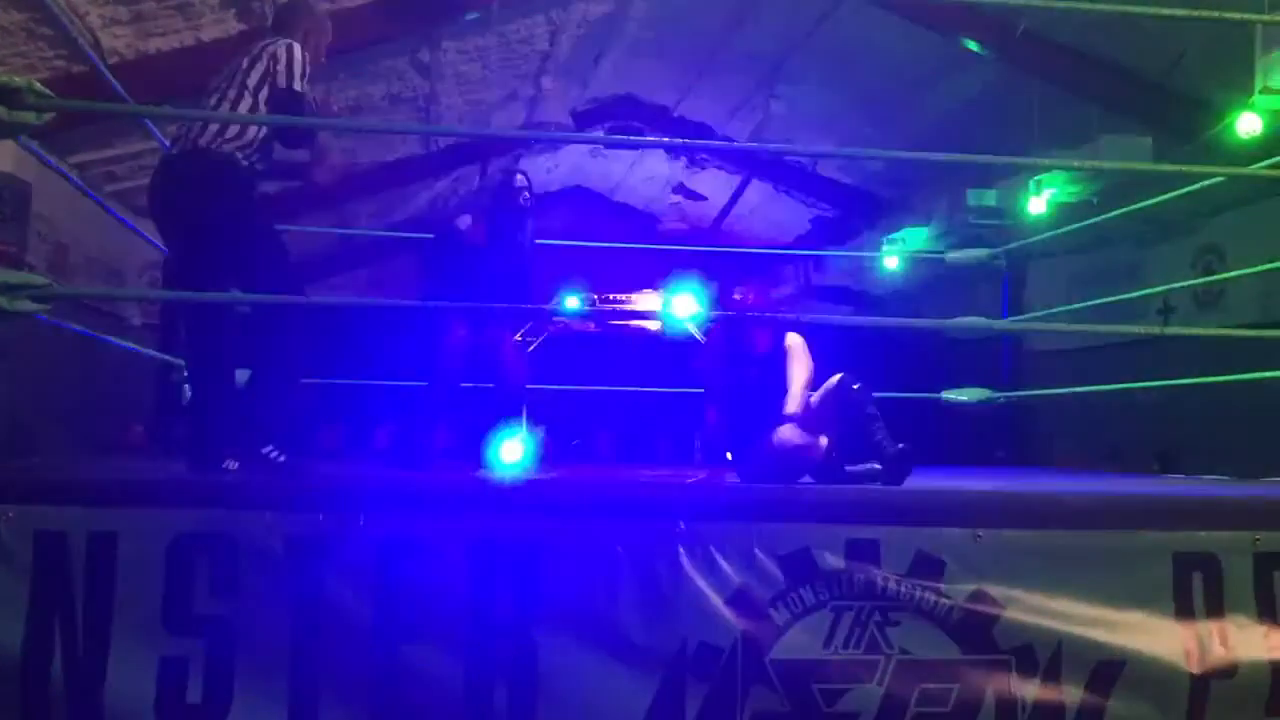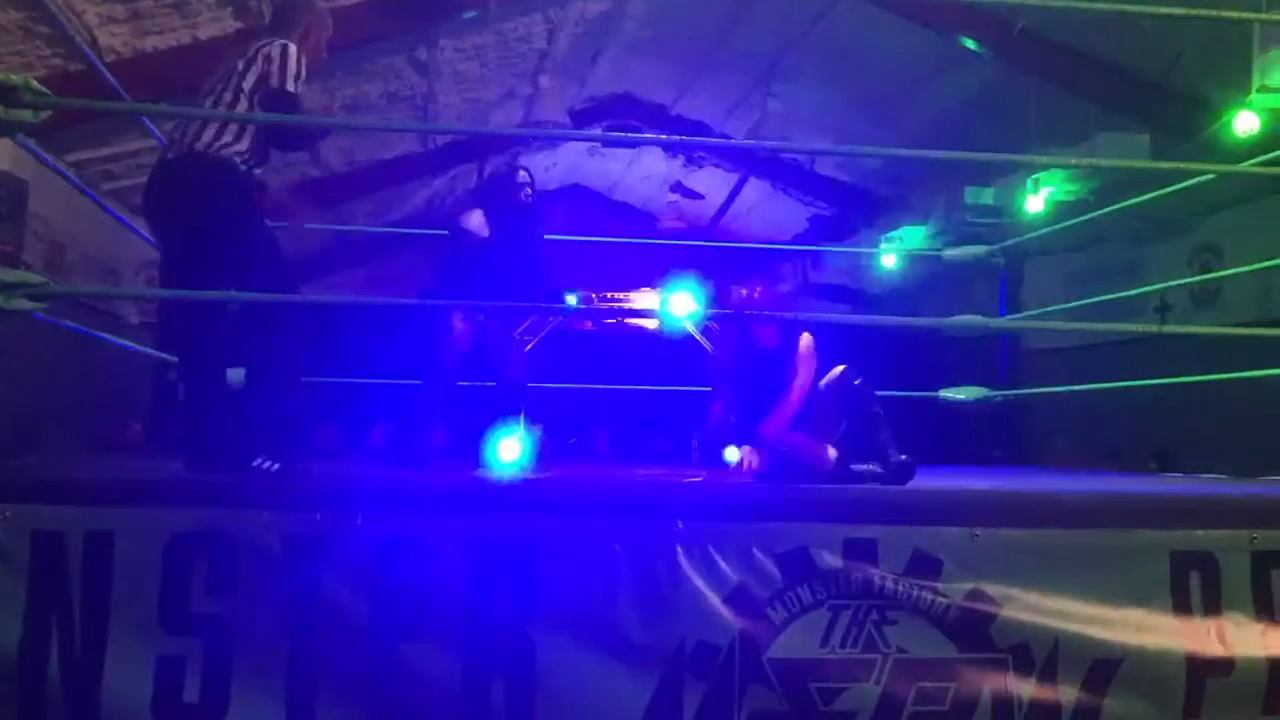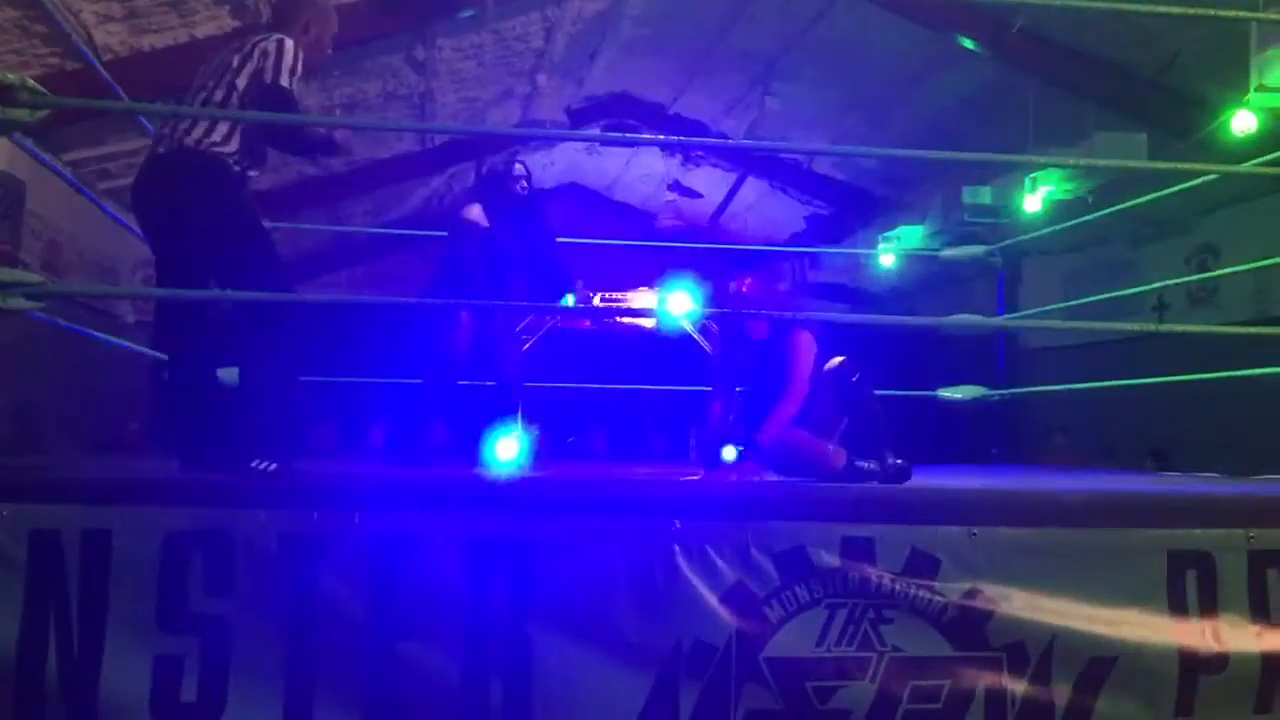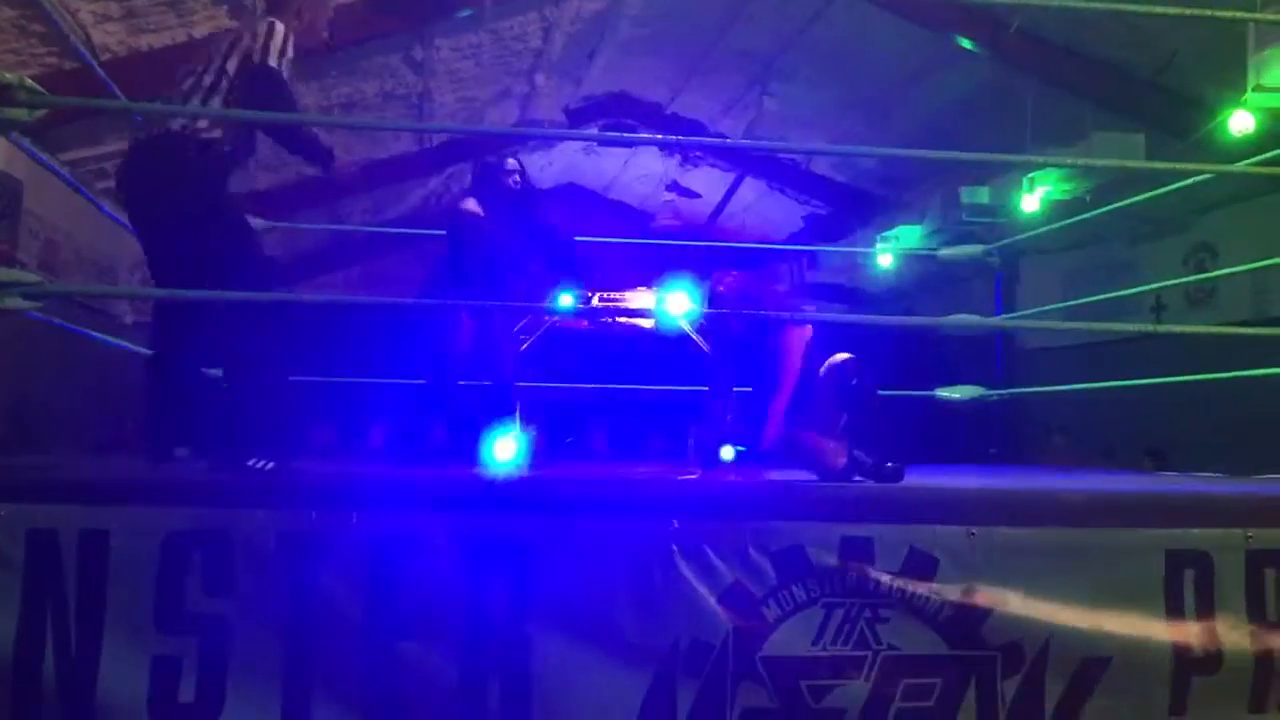
dt=0.1s
person 1, frame 1
left shoulder: (250, 62)
right shoulder: (288, 51)
right elbow: (294, 130)
right wrist: (319, 116)
left hip: (173, 184)
right hip: (213, 185)
left knee: (205, 319)
right knee: (280, 301)
left ankle: (214, 446)
right ankle: (262, 438)
person 1, frame 2
left shoulder: (244, 65)
right shoulder: (284, 52)
right elbow: (286, 132)
left wrist: (269, 199)
right wrist: (320, 126)
left hip: (169, 187)
right hip: (209, 189)
left knee: (199, 322)
right knee: (276, 305)
left ankle: (208, 447)
right ankle: (259, 446)
person 1, frame 3
left shoulder: (241, 55)
right shoulder: (284, 47)
right elbow: (278, 123)
right wrist: (330, 142)
left hip: (159, 181)
right hip: (200, 184)
left knee: (190, 317)
right knee: (269, 304)
left ankle: (201, 447)
right ankle: (254, 446)
person 1, frame 4
left shoulder: (234, 42)
right elbow: (267, 106)
right wrist: (325, 155)
left hip: (147, 168)
right hip: (185, 170)
left knee: (183, 306)
right knee: (251, 298)
left ankle: (172, 435)
right ankle: (248, 444)
person 2, frame 1
left shoulder: (522, 230)
right shoulder: (469, 226)
left elbow: (522, 281)
right elbow: (440, 272)
left hip: (496, 318)
right hip: (462, 314)
left knee: (514, 382)
right knee: (447, 374)
right ankle: (437, 440)
person 2, frame 2
left shoulder: (526, 228)
right shoulder: (474, 222)
left elbow: (532, 276)
right elbow: (452, 273)
left hip: (498, 315)
right hip: (464, 310)
left knee: (515, 379)
right knee: (447, 370)
right ankle: (434, 438)
person 2, frame 3
left shoulder: (523, 219)
right shoulder: (474, 216)
left elbow: (545, 260)
right elbow: (467, 268)
left hip: (495, 308)
right hip: (464, 304)
left knee: (509, 377)
right knee: (451, 364)
right ankle: (435, 432)
person 2, frame 4
left shoulder: (520, 214)
right shoulder: (470, 210)
left elbow: (551, 249)
right elbow: (472, 260)
left hip: (493, 305)
right hip: (461, 301)
left knee: (505, 375)
right knee: (452, 363)
right ankle: (435, 432)
person 3, frame 1
left shoulder: (789, 341)
right shoulder: (723, 359)
left elbow: (801, 379)
right elbow: (713, 415)
left wrist: (792, 415)
left knee: (841, 382)
left ankle: (887, 454)
person 3, frame 2
left shoulder: (800, 340)
right shoulder: (733, 353)
left elbow: (799, 391)
right elbow: (720, 408)
left wrist: (762, 435)
right hip: (771, 452)
left knee: (843, 376)
left ankle: (890, 458)
person 3, frame 3
left shoulder: (797, 332)
right shoulder: (732, 346)
left elbow: (796, 393)
right elbow: (720, 401)
left wrist: (760, 445)
left knee: (841, 367)
left ankle: (884, 458)
person 3, frame 4
left shoulder: (789, 326)
right shoulder: (726, 342)
left elbow: (784, 392)
right elbow: (720, 397)
left wrist: (763, 447)
left knee: (843, 365)
left ankle: (877, 461)
